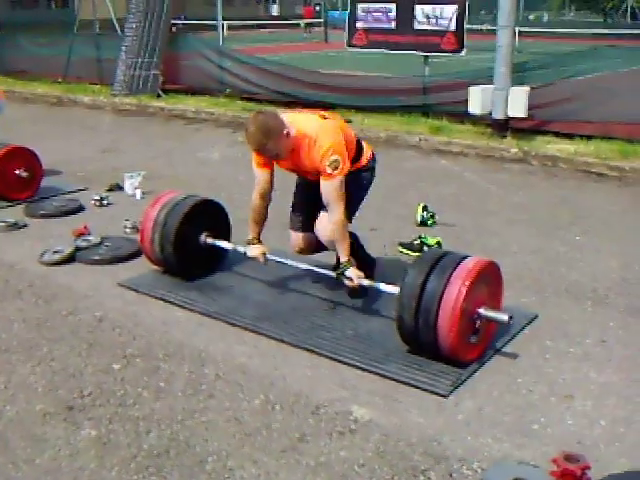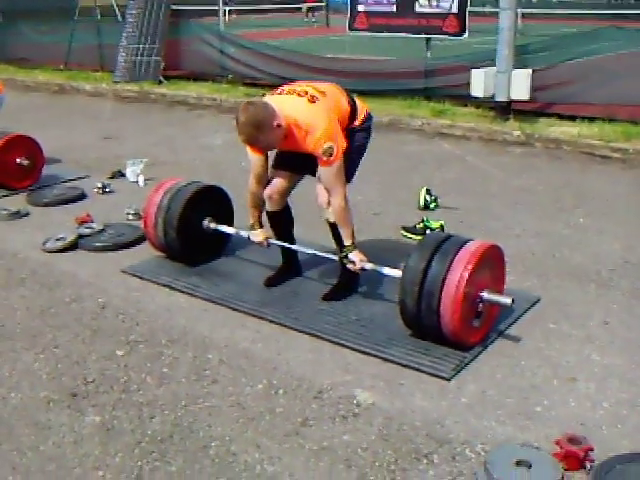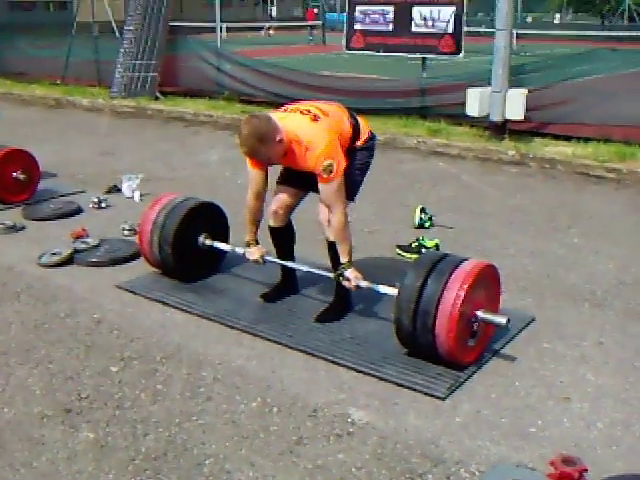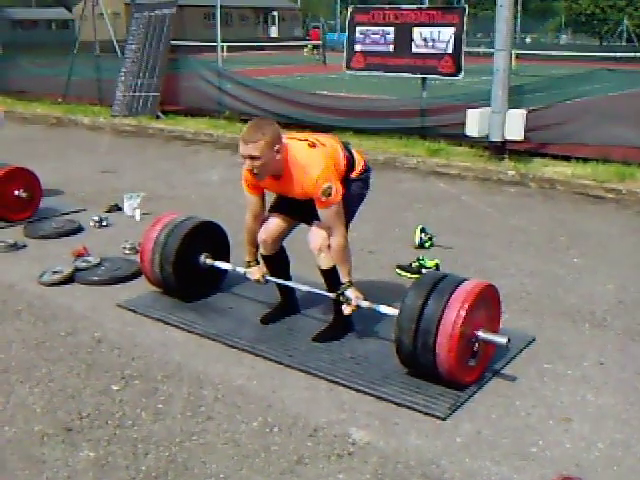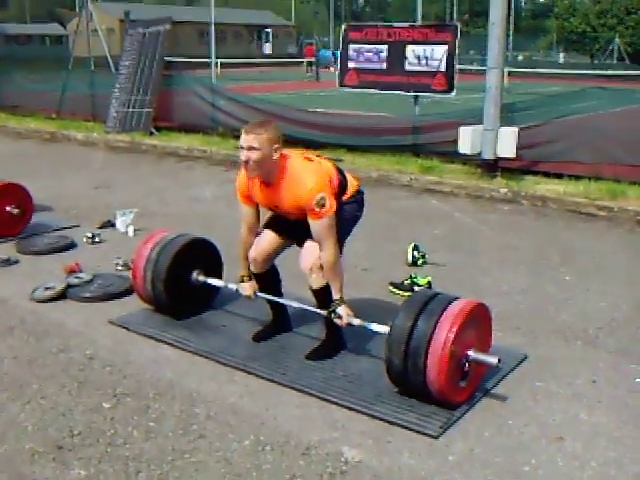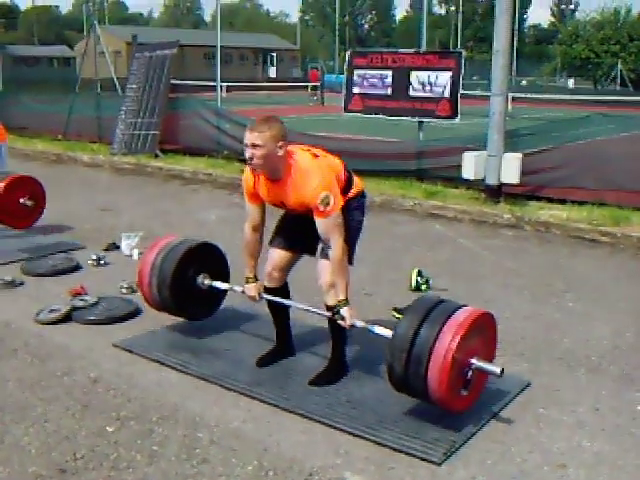
dt=0.7s
person 1, frame 1
left shoulder: (324, 142)
right shoulder: (266, 139)
left elbow: (335, 208)
right elbow: (261, 195)
left wrist: (347, 263)
right wrist: (254, 240)
left hip: (355, 168)
right hip: (312, 173)
left knee: (325, 232)
right knee: (300, 244)
left ankle: (361, 260)
right ankle: (346, 245)
person 1, frame 2
left shoulder: (317, 128)
right shoulder: (259, 122)
left elbow: (336, 194)
right elbow: (257, 179)
left wrist: (350, 247)
right wrist: (255, 225)
left hip: (351, 124)
left knee: (325, 199)
right knee: (273, 193)
left ankle: (348, 274)
right ankle: (290, 262)
person 1, frame 3
left shoulder: (318, 146)
right shoulder: (259, 139)
left elbow: (337, 211)
right elbow: (255, 195)
left wrist: (346, 264)
right wrist: (251, 242)
left hip: (354, 144)
left knee: (327, 216)
right knee: (278, 209)
left ankle: (343, 295)
right ankle: (288, 280)
person 1, frame 4
left shoulder: (314, 170)
right shoulder: (252, 168)
left elbow: (337, 233)
right elbow: (254, 216)
left wrist: (347, 285)
right wrist: (252, 262)
left hip: (350, 177)
left knee: (318, 242)
right knee: (267, 237)
left ankle: (342, 316)
right ankle: (288, 301)
person 1, frame 5
left shoulder: (308, 182)
right shoulder: (246, 179)
left elbow: (328, 247)
right elbow: (248, 228)
left wrist: (339, 301)
right wrist: (245, 276)
left hip: (342, 201)
left knee: (310, 263)
right knee: (257, 256)
left ankle: (334, 336)
right ankle: (280, 319)
person 1, frame 6
left shoulder: (314, 179)
right shoulder: (252, 176)
left elbow: (335, 243)
right elbow: (253, 227)
left wrist: (343, 302)
right wrist: (250, 278)
left hip: (345, 203)
right hip: (300, 207)
left knee: (327, 281)
right knee: (273, 271)
left ankle: (338, 361)
right ankle: (284, 343)
